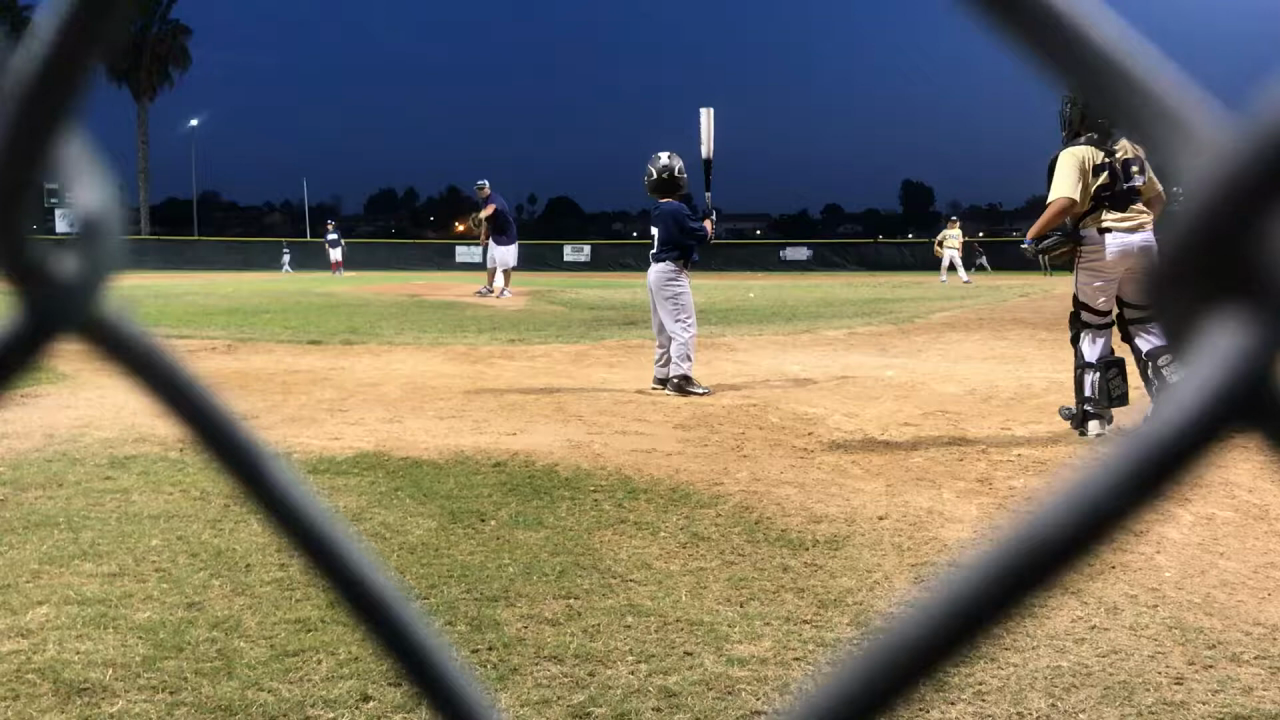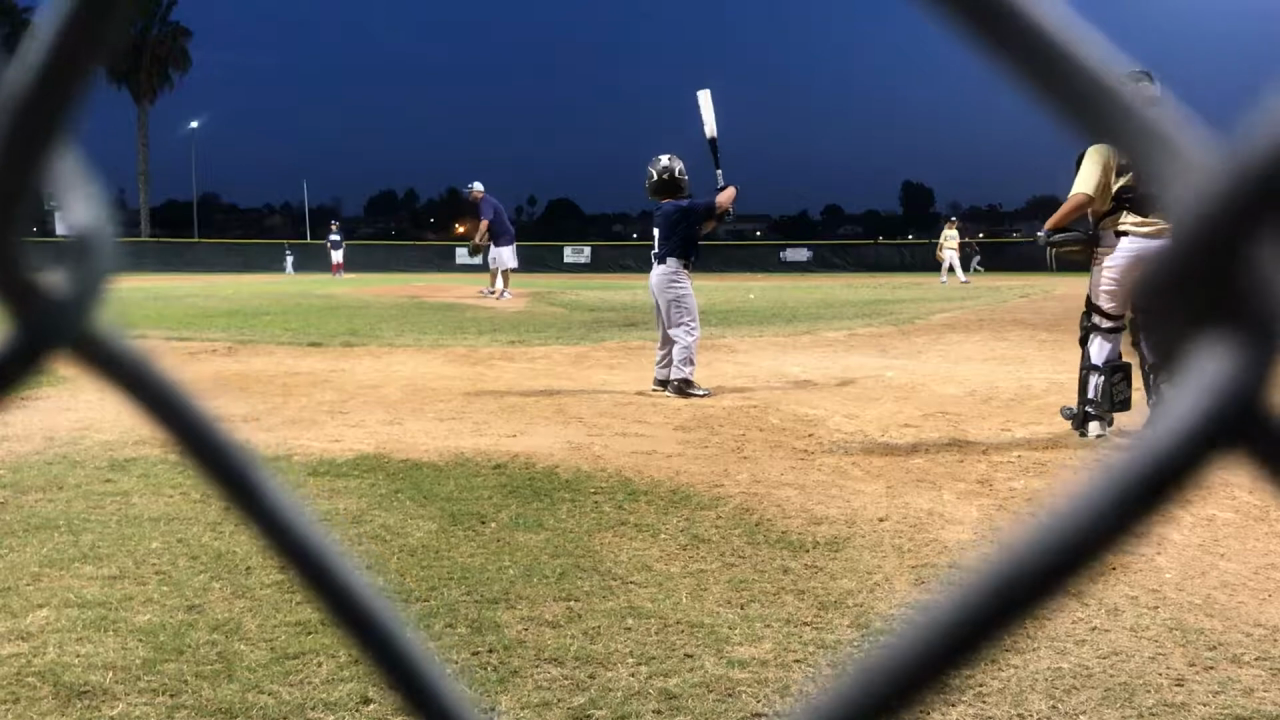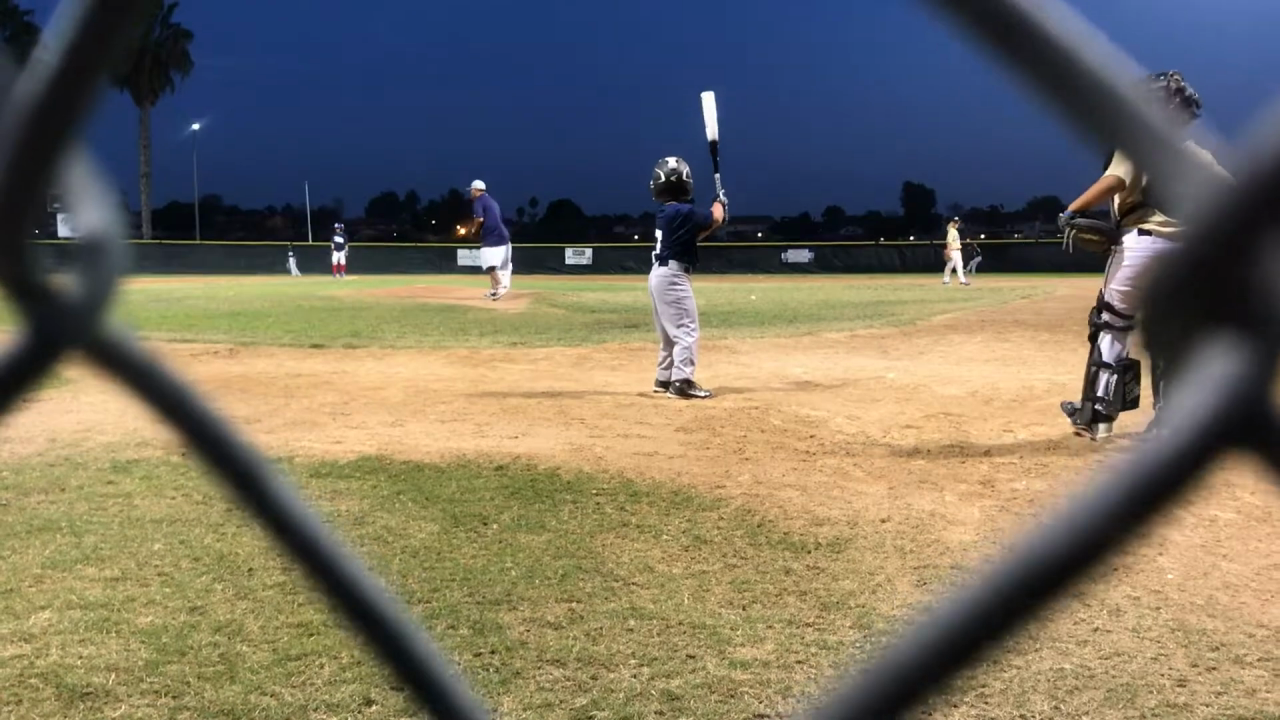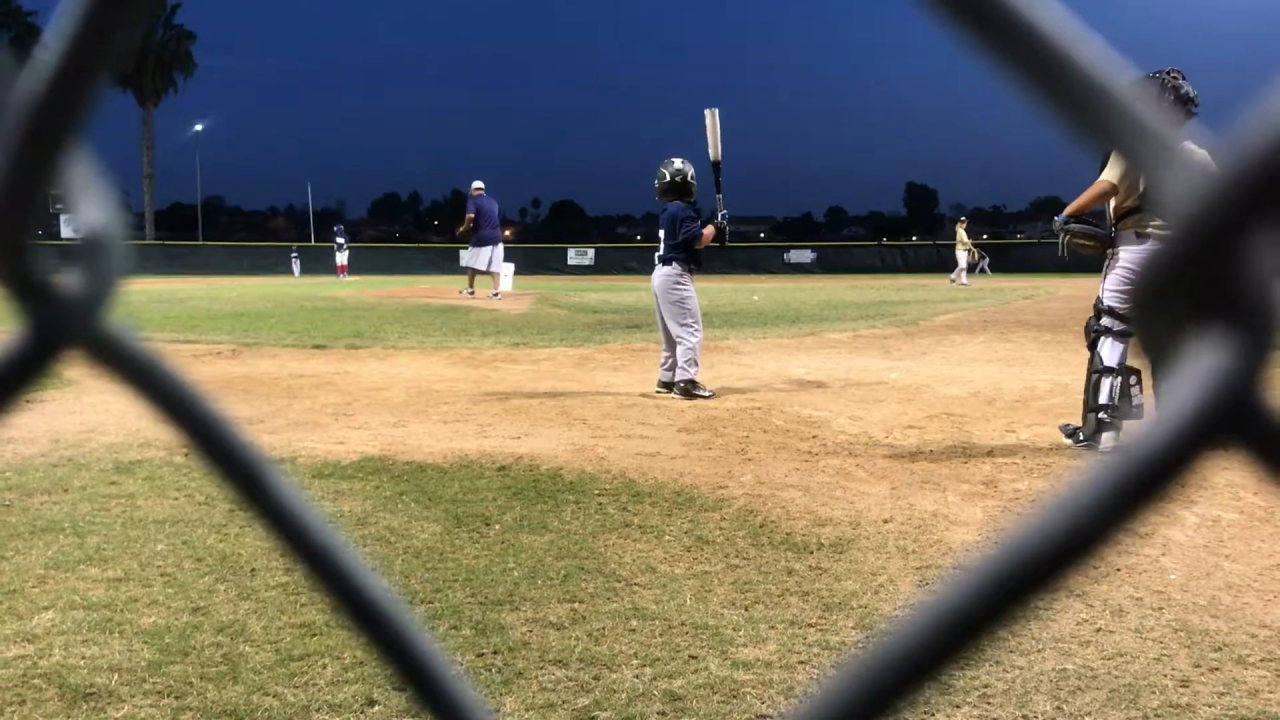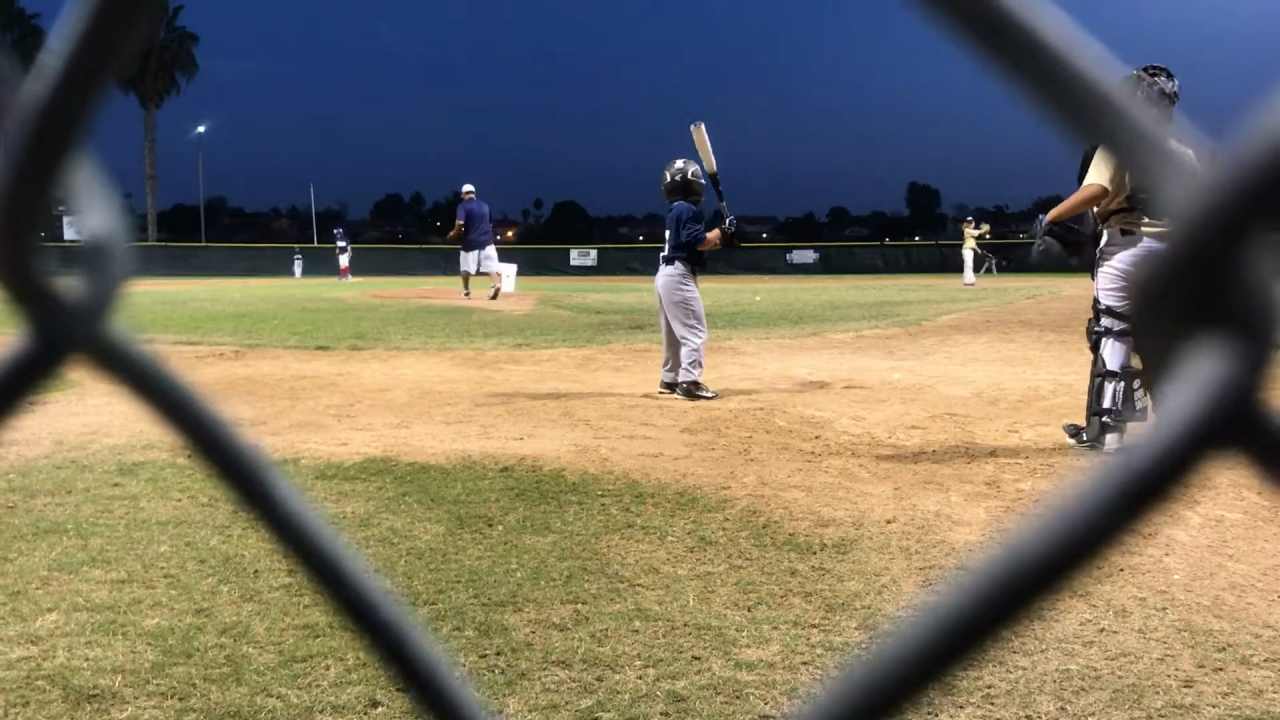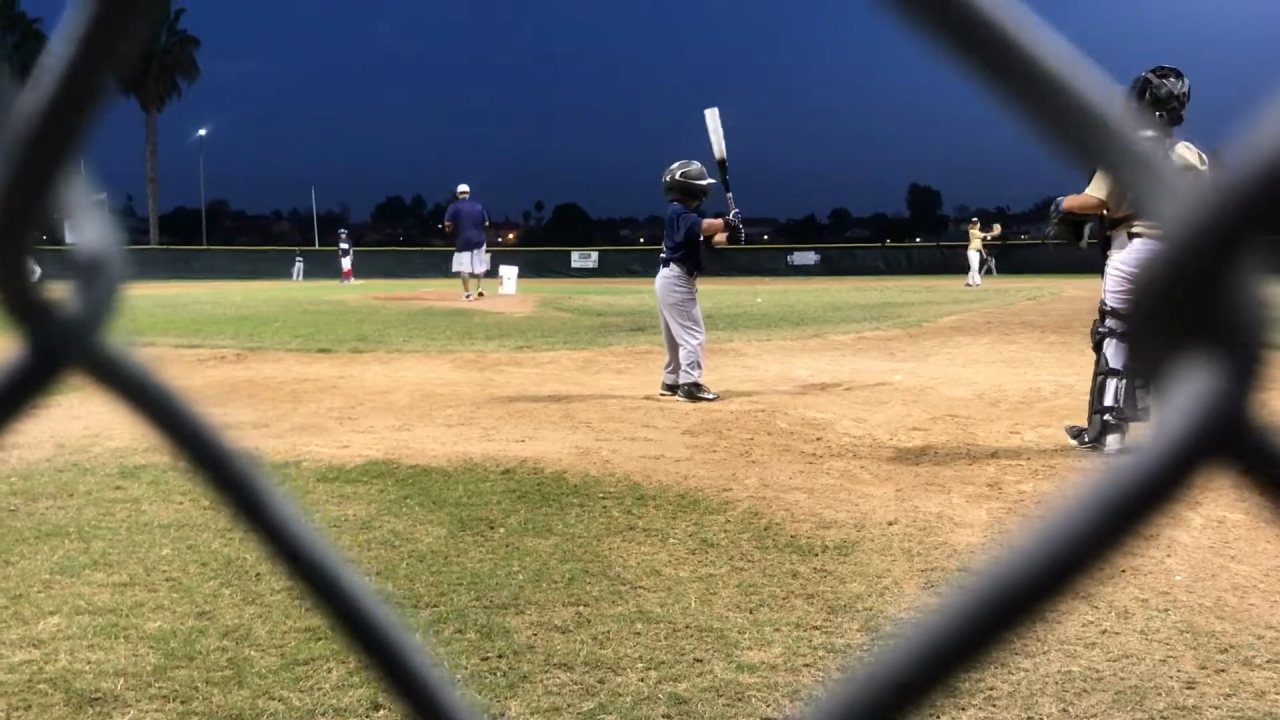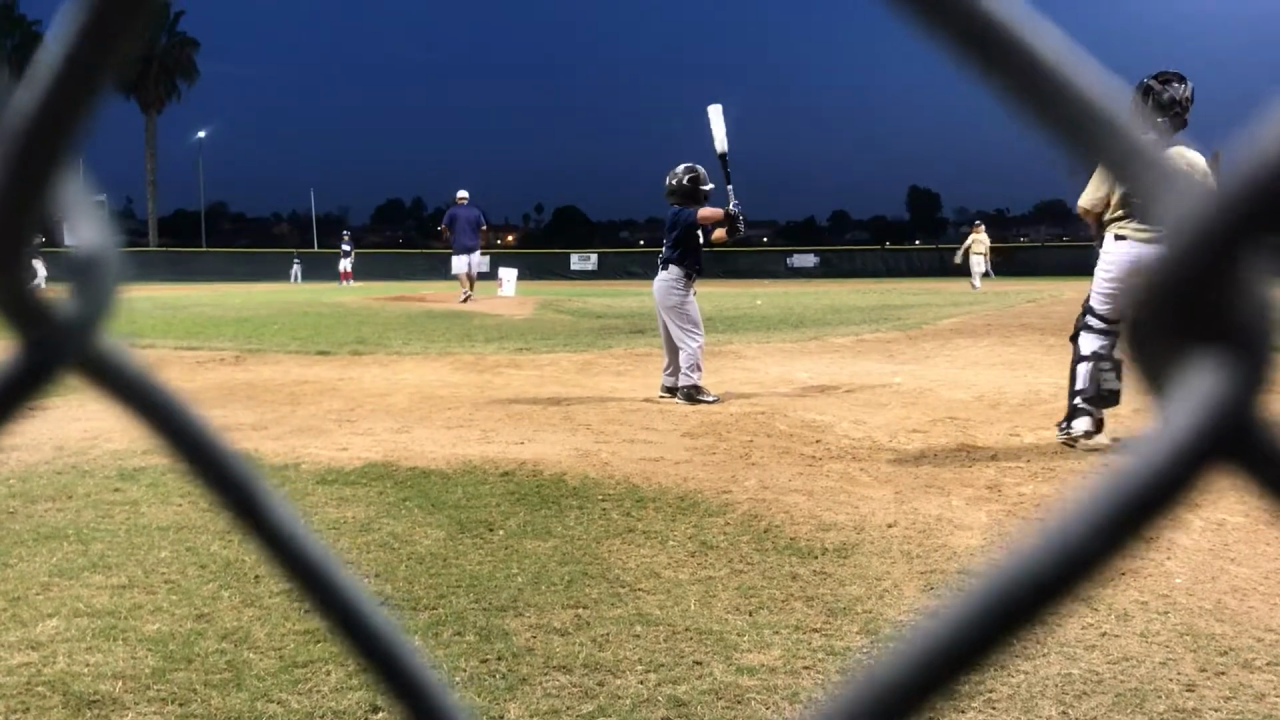
dt=0.3s
person 1, frame 1
left shoulder: (1075, 153)
right shoulder: (1132, 148)
left elbow: (1063, 203)
right elbow: (1156, 199)
left wrist: (1033, 235)
left hip: (1102, 244)
right hip: (1143, 240)
left knee: (1092, 326)
right knee: (1145, 321)
left ankle: (1093, 414)
person 1, frame 2
left shoulder: (1104, 150)
left elbow: (1081, 200)
left wrist: (1047, 229)
left hip: (1119, 245)
right hip: (1162, 245)
left knee: (1103, 328)
left ankle: (1094, 415)
person 1, frame 3
right shoulder: (1198, 153)
left elbow: (1113, 182)
left wrist: (1071, 211)
left hip: (1140, 243)
right hip: (1183, 246)
left knee: (1109, 326)
left ankle: (1094, 414)
person 1, frame 4
right shoulder: (1197, 155)
left elbow: (1106, 186)
left wrist: (1066, 214)
left hip: (1135, 246)
left knee: (1110, 333)
left ankle: (1100, 426)
person 1, frame 5
right shoulder: (1181, 152)
left elbow: (1095, 191)
left wrist: (1050, 218)
left hip: (1126, 245)
right hip: (1169, 247)
left knee: (1112, 334)
left ankle: (1106, 428)
person 1, frame 6
right shoulder: (1192, 154)
left elbow: (1096, 201)
left wrist: (1063, 205)
left hip: (1133, 248)
left knee: (1116, 335)
left ankle: (1107, 428)
person 1, frame 7
right shoulder: (1190, 160)
left elbow: (1086, 209)
left hip: (1120, 249)
right hip: (1166, 252)
left knee: (1094, 332)
left ankle: (1083, 417)
person 2, frame 1
left shoulder: (658, 209)
right shoulder: (677, 210)
right elbow: (703, 235)
left wrist: (701, 223)
right wrist: (709, 221)
left hip: (658, 271)
right hip: (671, 273)
left knee: (665, 328)
right knee: (684, 326)
left ankle: (662, 375)
right ankle: (679, 379)
person 2, frame 2
left shoulder: (663, 210)
right shoulder: (680, 208)
left elbow: (696, 229)
right elbow: (718, 204)
left wrist: (714, 217)
right wrist: (732, 190)
left hip: (661, 273)
right hip: (673, 274)
left knee: (670, 330)
right knee: (687, 329)
left ankle: (663, 377)
right ankle: (680, 381)
person 2, frame 3
left shoulder: (666, 212)
right shoulder: (682, 211)
left elbow: (693, 234)
right elbow: (714, 221)
left wrist: (714, 212)
right wrist: (719, 203)
left hip: (660, 274)
right hip: (672, 276)
left knee: (670, 331)
right knee: (687, 330)
left ankle: (664, 378)
right ankle: (682, 382)
person 2, frame 4
left shoulder: (669, 211)
right shoulder: (683, 211)
right elbow: (698, 241)
left wrist: (713, 233)
right wrist: (714, 226)
left hip: (662, 275)
right hip: (675, 276)
left knee: (671, 333)
right knee: (690, 331)
left ankle: (667, 379)
right ankle: (685, 383)
person 2, frame 5
left shoulder: (677, 211)
right shoulder: (687, 210)
left elbow: (697, 243)
right elbow: (700, 242)
left wrist: (723, 240)
right wrist: (722, 230)
left hip: (668, 275)
right hip: (679, 277)
left knee: (675, 333)
right knee: (694, 332)
left ankle: (670, 380)
right ankle: (688, 383)
person 2, frame 6
left shoulder: (684, 212)
right shoulder: (679, 211)
left elbow: (708, 238)
right elbow: (702, 228)
left wrist: (730, 236)
right wrist: (727, 222)
left hip: (671, 279)
right hip: (676, 280)
left knee: (676, 335)
right knee: (692, 333)
left ankle: (671, 381)
right ankle: (689, 385)
person 2, frame 7
left shoulder: (686, 217)
right shoulder: (679, 214)
left elbow: (711, 235)
right elbow: (704, 214)
left wrist: (730, 230)
right wrist: (727, 213)
left hip: (669, 282)
right hip: (674, 283)
left knee: (675, 337)
right knee: (692, 336)
left ankle: (670, 384)
right ankle: (689, 388)
